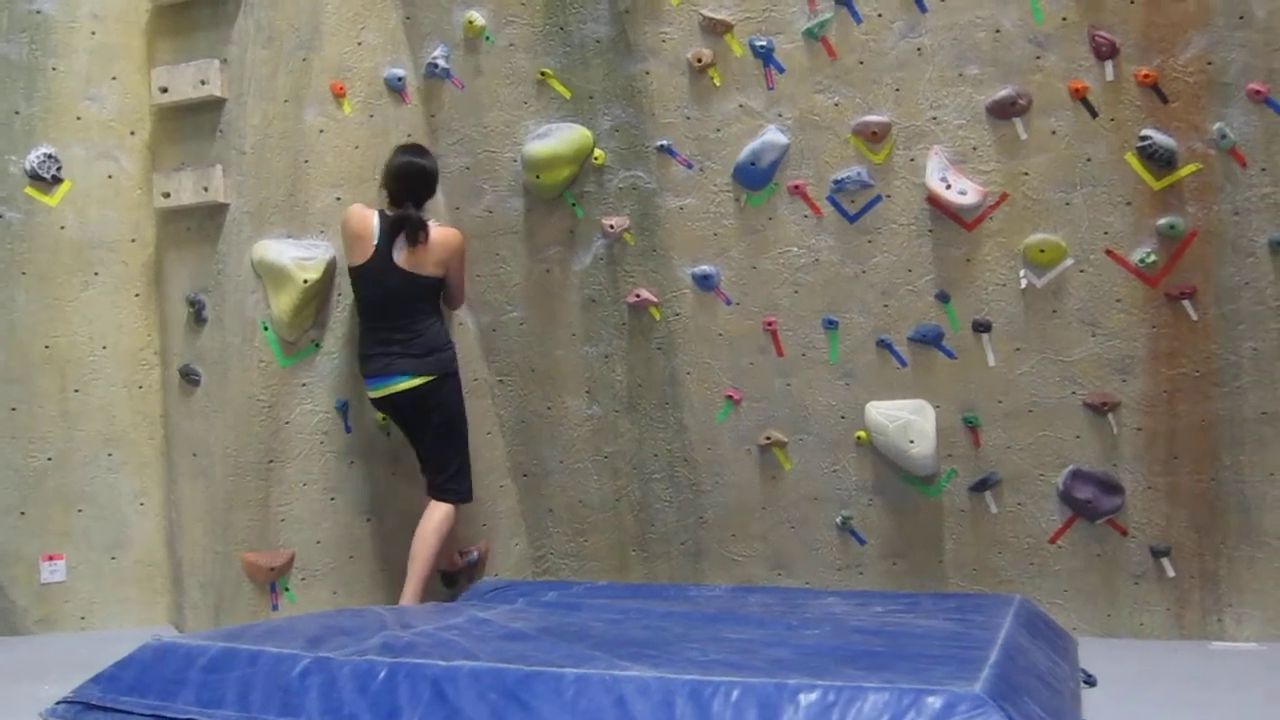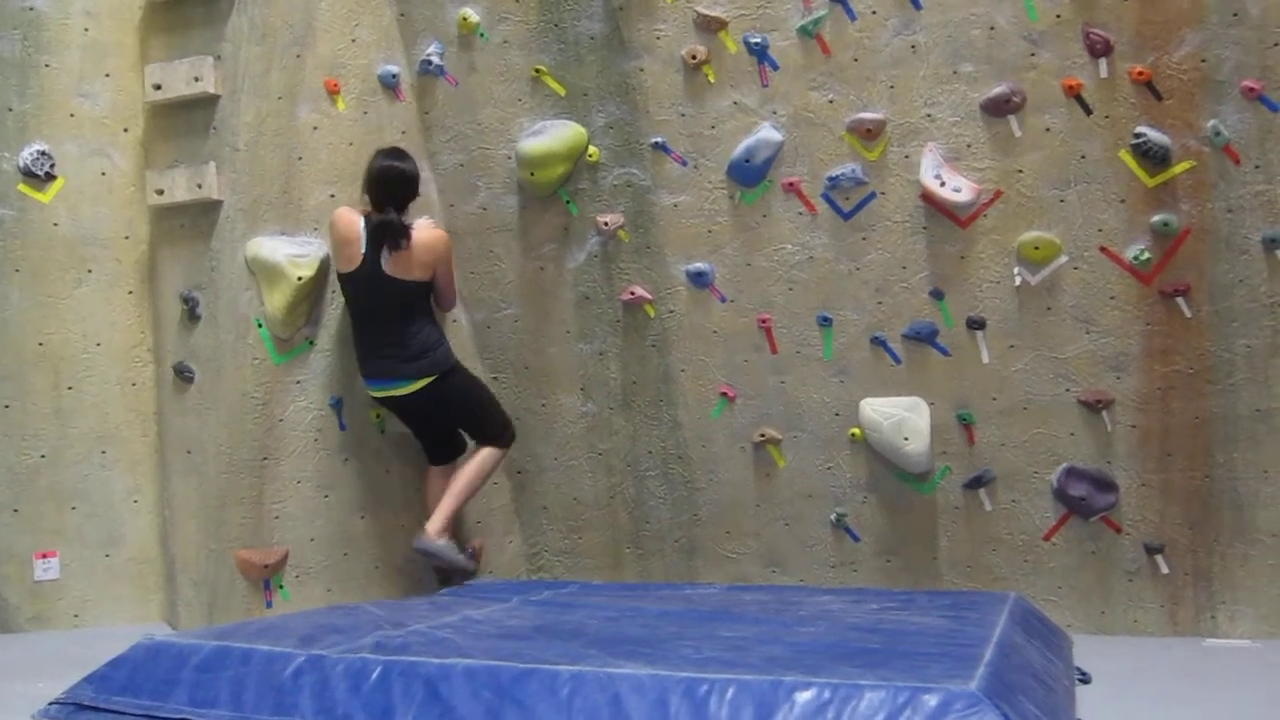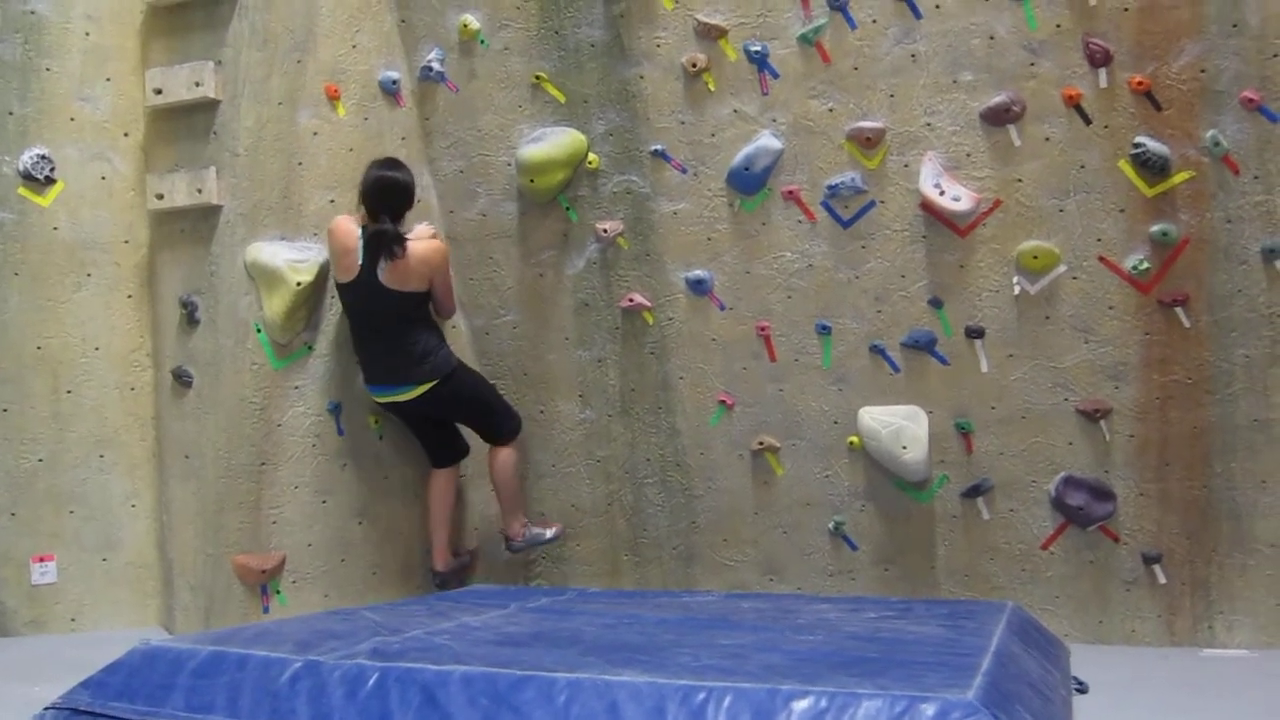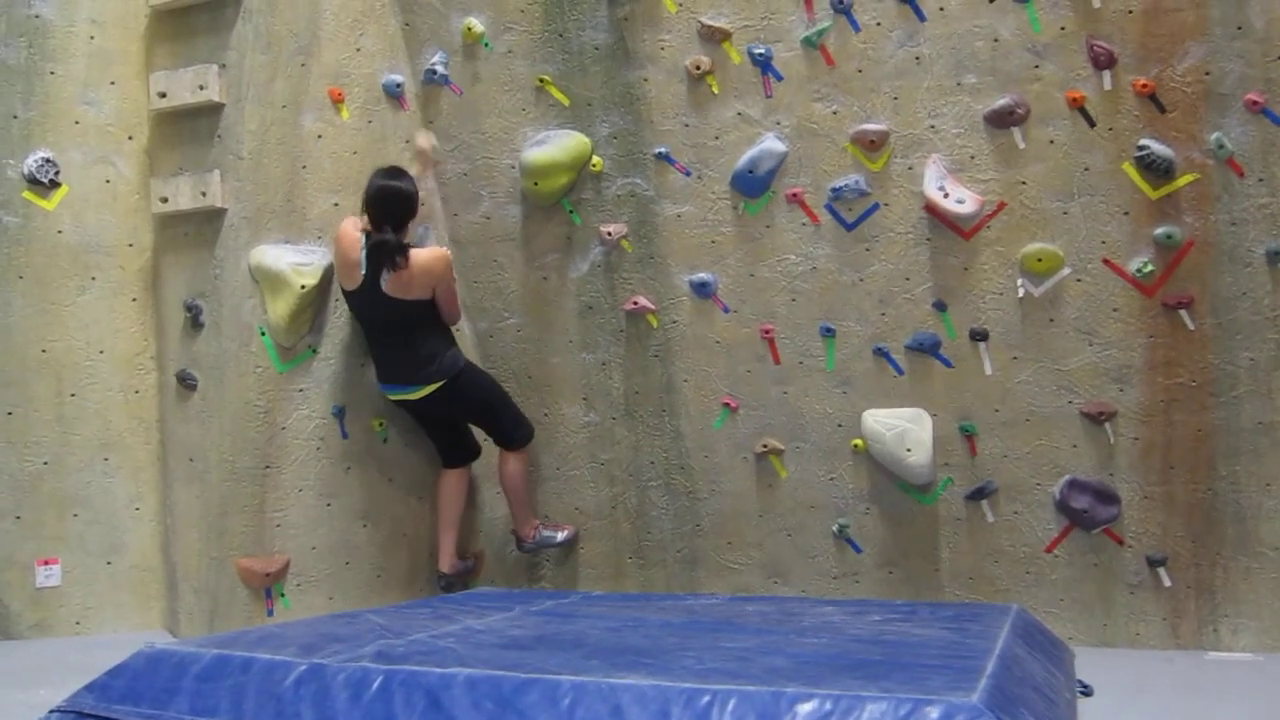
dt=0.3s
person 1, frame 1
left shoulder: (355, 221)
right shoulder: (446, 240)
left hip: (378, 378)
right hip: (429, 372)
left knee: (440, 469)
right knee: (448, 489)
left ankle: (451, 562)
right ankle: (408, 604)
person 1, frame 2
left shoulder: (342, 224)
right shoulder: (432, 241)
left hip: (378, 380)
right hip: (428, 371)
left knee: (443, 452)
right knee: (498, 435)
left ankle: (444, 544)
right ankle: (436, 530)
person 1, frame 3
left shoulder: (340, 234)
right shoulder: (429, 252)
right elbow: (446, 310)
left hip: (383, 387)
right hip: (433, 375)
left knee: (444, 455)
right knee: (505, 430)
left ankle: (443, 562)
right ankle: (515, 529)
person 1, frame 4
left shoulder: (346, 241)
right shoulder: (431, 261)
left elbow: (376, 214)
right elbow: (452, 316)
left wrist: (419, 166)
left hip: (399, 388)
right hip: (444, 378)
left knee: (456, 455)
right knee: (516, 435)
left ankle: (449, 564)
right ankle: (527, 530)
